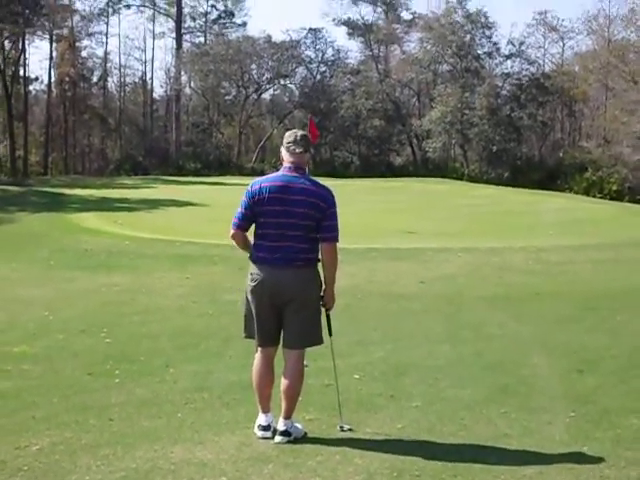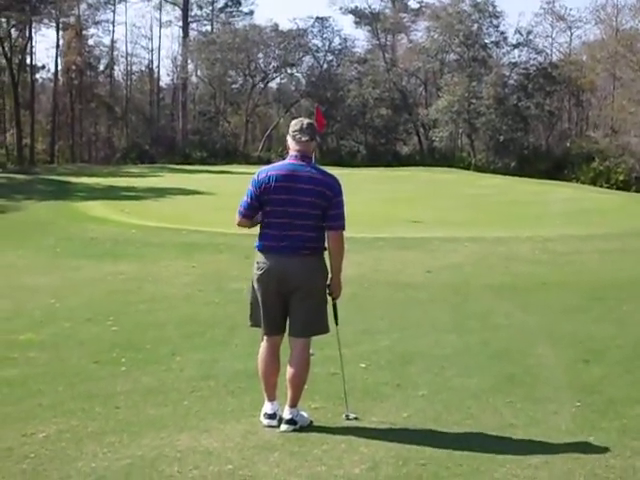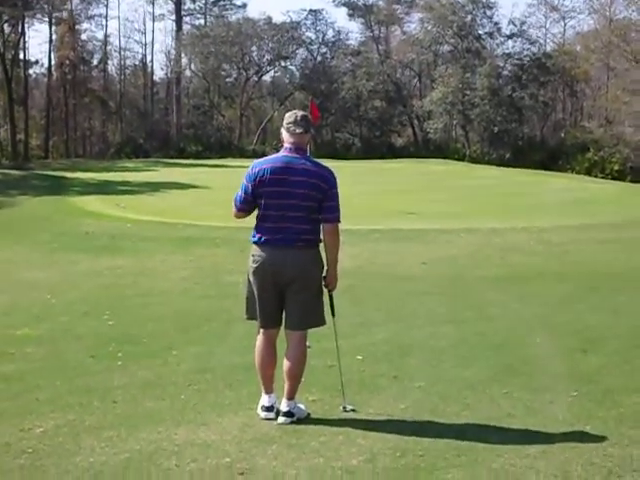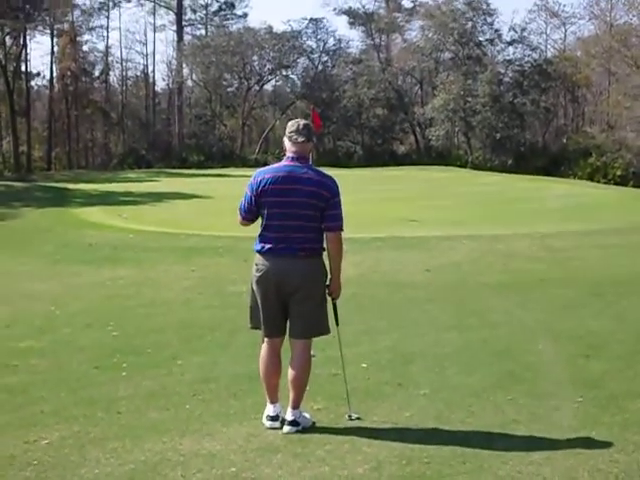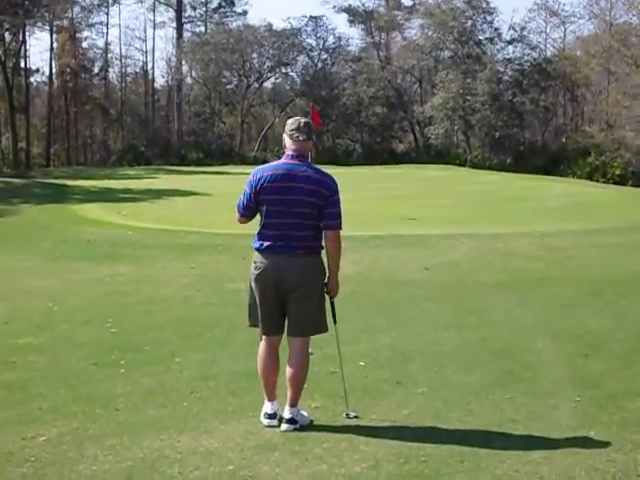
dt=0.1s
person 1, frame 1
left shoulder: (258, 186)
right shoulder: (323, 194)
left elbow: (237, 232)
right elbow: (328, 248)
right wrist: (329, 288)
left hip: (263, 276)
right hip: (302, 279)
left knee: (264, 351)
right knee: (294, 355)
left ankle: (264, 420)
right ankle: (285, 424)
person 1, frame 2
left shoulder: (265, 175)
right shoulder: (329, 183)
left elbow: (243, 220)
right elbow: (335, 236)
right wrist: (336, 276)
left hip: (270, 264)
right hip: (308, 268)
left knee: (270, 339)
right knee: (300, 343)
left ankle: (269, 408)
right ankle: (291, 413)
person 1, frame 3
left shoulder: (259, 168)
right shoulder: (323, 174)
left elbow: (239, 211)
right elbow: (330, 228)
right wrist: (332, 269)
left hip: (265, 257)
right hip: (303, 260)
left knee: (266, 332)
right knee: (297, 335)
left ankle: (267, 400)
right ankle: (289, 405)
person 1, frame 4
left shoulder: (261, 177)
right shoulder: (326, 183)
left elbow: (245, 219)
right elbow: (333, 237)
right wrist: (335, 277)
left hip: (268, 266)
right hip: (306, 269)
left knee: (271, 341)
right knee: (301, 344)
left ankle: (272, 410)
right ankle: (294, 414)
person 1, frame 5
left shoulder: (261, 174)
right shoulder: (325, 181)
left elbow: (242, 216)
right elbow: (331, 235)
right wrist: (333, 275)
left hip: (267, 264)
right hip: (305, 267)
left knee: (269, 339)
right knee: (298, 342)
left ankle: (269, 407)
right ankle: (291, 413)
